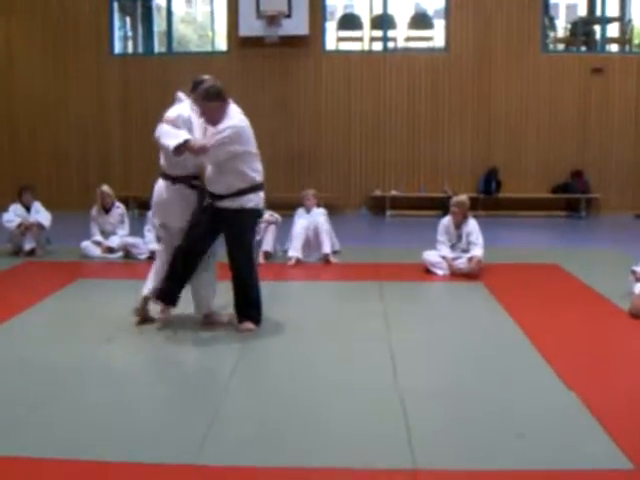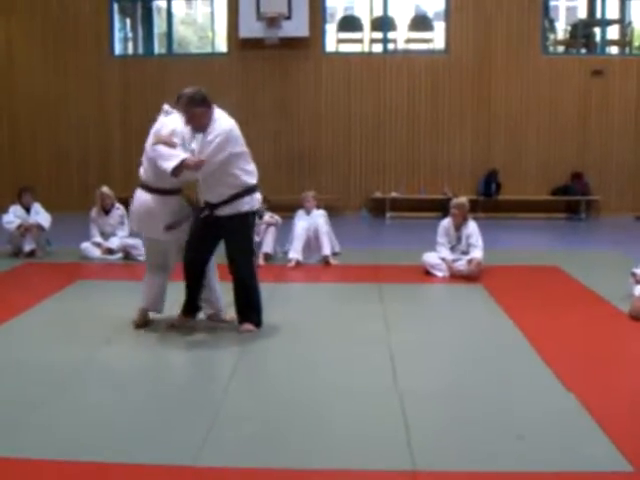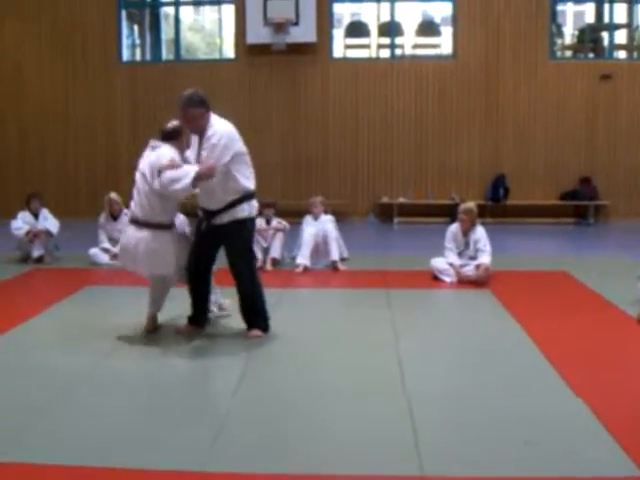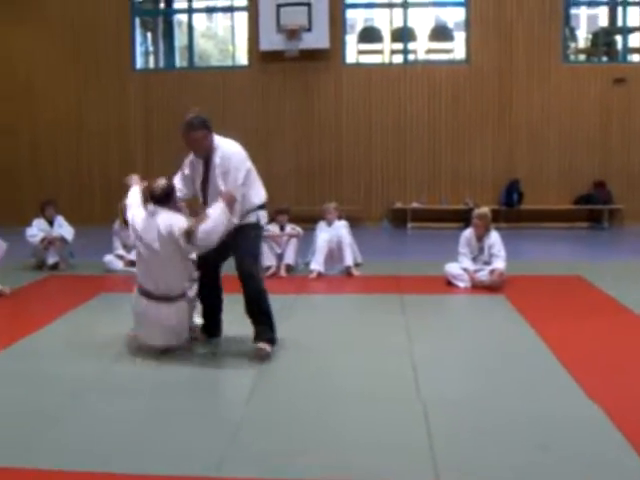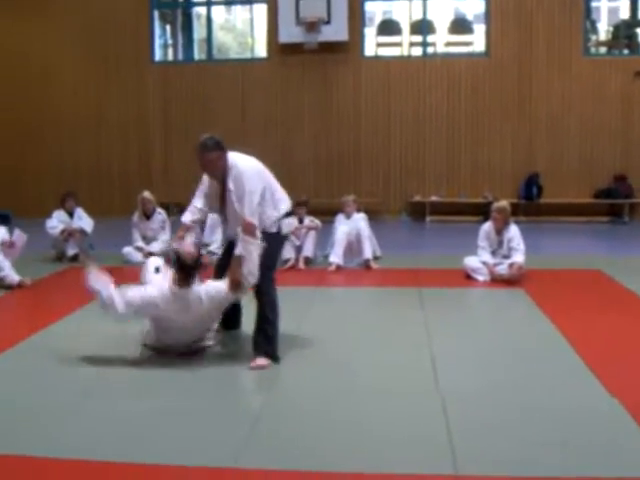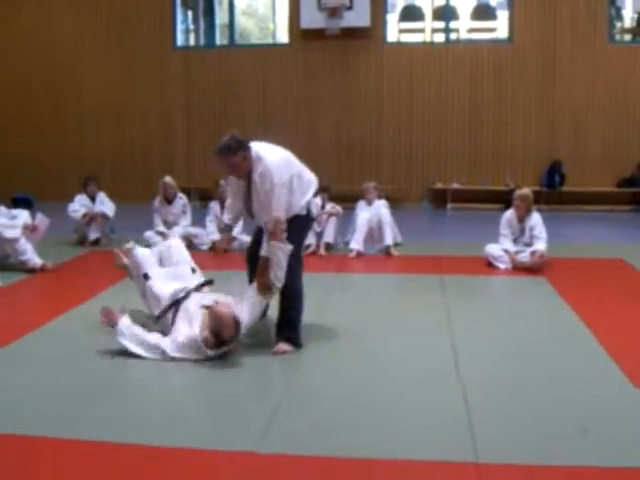
dt=0.2s
person 1, frame 1
left shoulder: (235, 126)
right shoulder: (221, 116)
left elbow: (202, 150)
left wrist: (180, 138)
left hip: (243, 202)
right hip: (218, 197)
left knee: (241, 259)
right knee: (191, 244)
left ankle: (250, 315)
right ankle: (167, 296)
person 1, frame 2
left shoulder: (222, 130)
right shoulder: (208, 126)
left elbow: (197, 167)
left hip: (239, 205)
right hip: (214, 204)
left knee: (241, 263)
right knee: (194, 255)
left ankle: (251, 317)
right ankle: (190, 309)
person 1, frame 3
left shoulder: (222, 132)
right shoulder: (198, 135)
left hip: (236, 210)
right hip: (210, 212)
left knee: (242, 268)
right knee: (197, 264)
left ankle: (257, 323)
right ankle: (198, 319)
person 1, frame 4
left shoulder: (230, 153)
right shoulder: (194, 158)
right elbow: (181, 184)
left hip: (246, 219)
left knee: (248, 273)
right knee: (206, 271)
left ankle: (264, 335)
right ankle: (211, 328)
person 1, frame 5
left shoulder: (245, 171)
right shoulder: (212, 173)
left elbow: (249, 220)
right elbow: (199, 203)
left wrist: (238, 263)
right wrist: (183, 231)
left hip: (269, 226)
left knee: (262, 282)
right knee: (222, 271)
left ankle: (266, 350)
right ankle: (230, 323)
person 1, frame 6
left shoulder: (270, 166)
right shoulder: (239, 164)
left elbow: (276, 220)
right elbow: (235, 197)
left wrist: (265, 263)
right wrist: (227, 228)
left hip: (297, 208)
right hip: (269, 210)
left knee: (287, 267)
right knee: (253, 258)
left ankle: (289, 336)
person 2, frame 1
left shoulder: (190, 112)
right shoulder: (183, 112)
right elbow: (163, 131)
right wrist: (188, 146)
left hip: (169, 189)
right hip: (181, 191)
left knee: (168, 252)
right knee: (202, 253)
left ankle: (144, 304)
right ankle: (207, 312)
person 2, frame 2
left shoulder: (166, 120)
right shoulder: (174, 125)
right elbow: (160, 151)
right wrist: (185, 162)
left hip: (144, 201)
right hip: (162, 203)
left knee: (159, 263)
left ankle: (145, 312)
right ankle: (214, 310)
person 2, frame 3
left shoulder: (151, 153)
right shoulder: (169, 157)
right elbow: (170, 180)
right wrist: (199, 173)
left hip: (134, 237)
right hip: (157, 238)
left knee: (162, 272)
left ankle: (152, 318)
person 2, frame 4
left shoulder: (139, 219)
right shoulder: (178, 226)
left elbow: (133, 206)
right elbow: (205, 235)
left wrist: (135, 187)
right wrist: (223, 205)
left hip: (144, 305)
right hip: (173, 310)
person 2, frame 5
left shoulder: (159, 296)
right shoulder: (211, 295)
left elbow: (117, 301)
right elbow: (246, 277)
left wrist: (97, 280)
right wrist: (248, 236)
left knee: (154, 263)
person 2, frame 6
left shoulder: (193, 340)
right shoulder: (245, 316)
left elbow: (157, 346)
right elbow: (270, 284)
left wrist: (121, 323)
right wrist: (275, 240)
left hip: (175, 309)
right hip: (198, 293)
left knee: (142, 256)
right knee: (173, 244)
left ankle: (132, 259)
